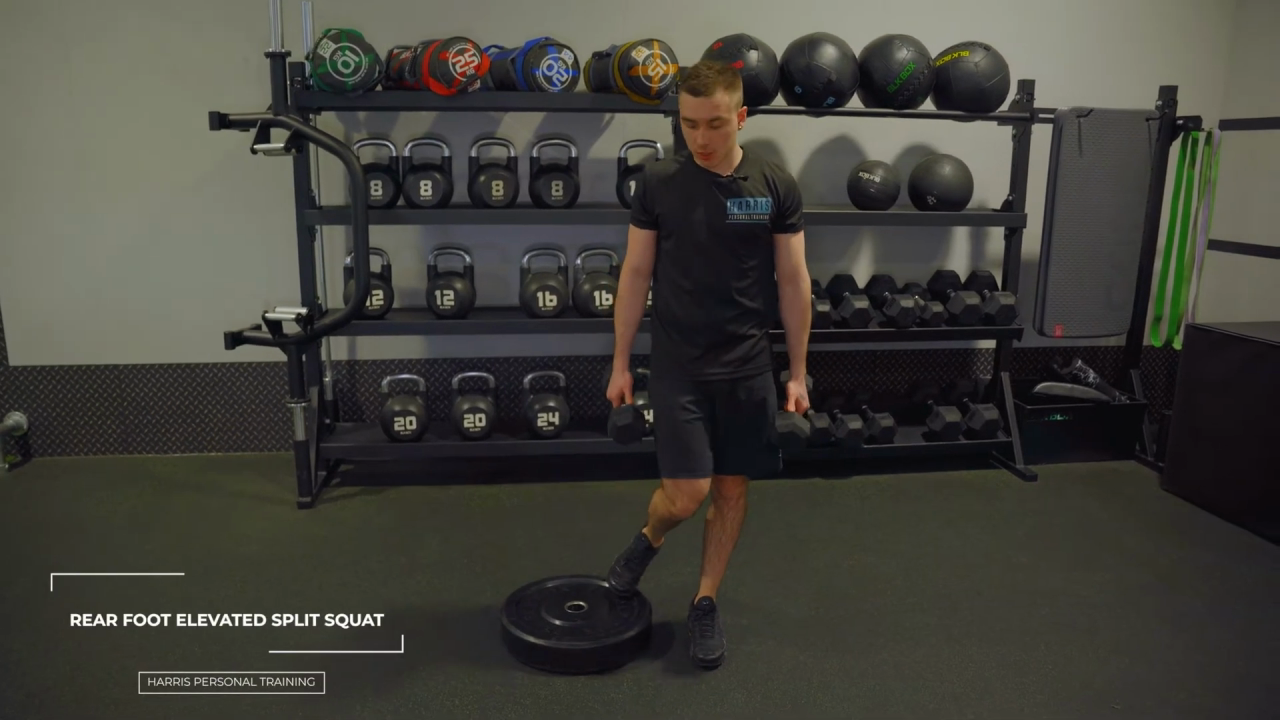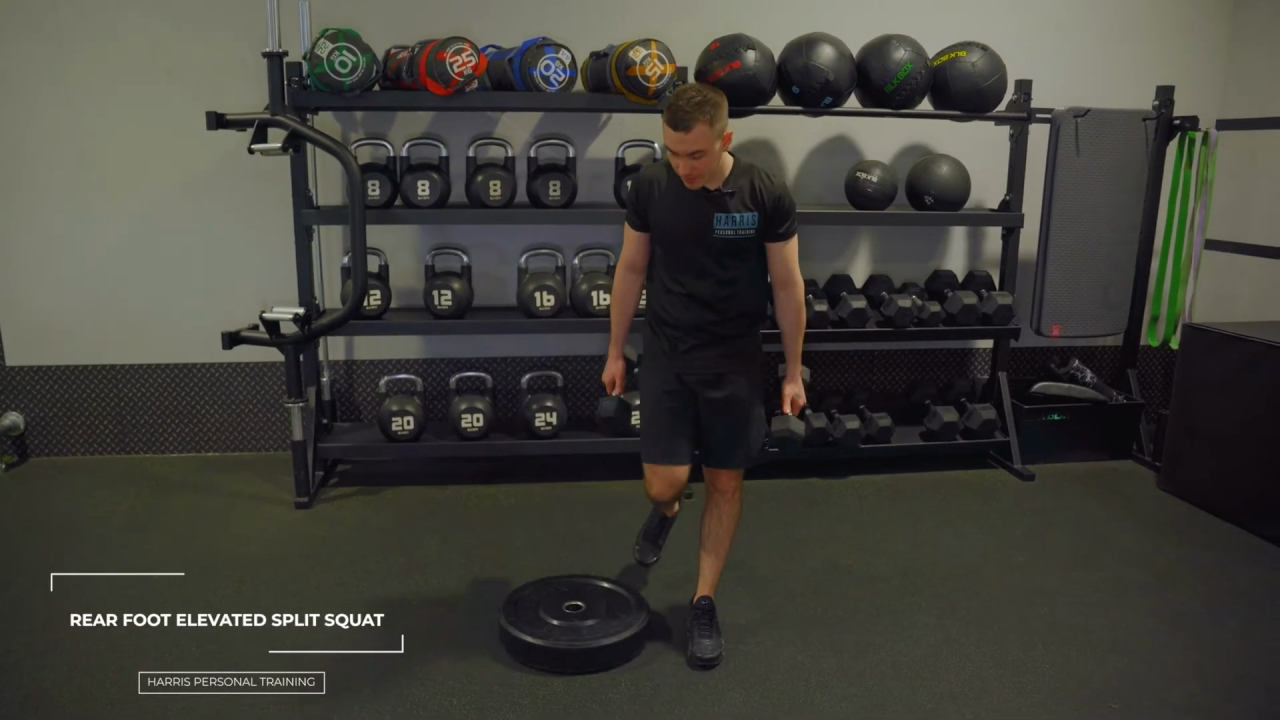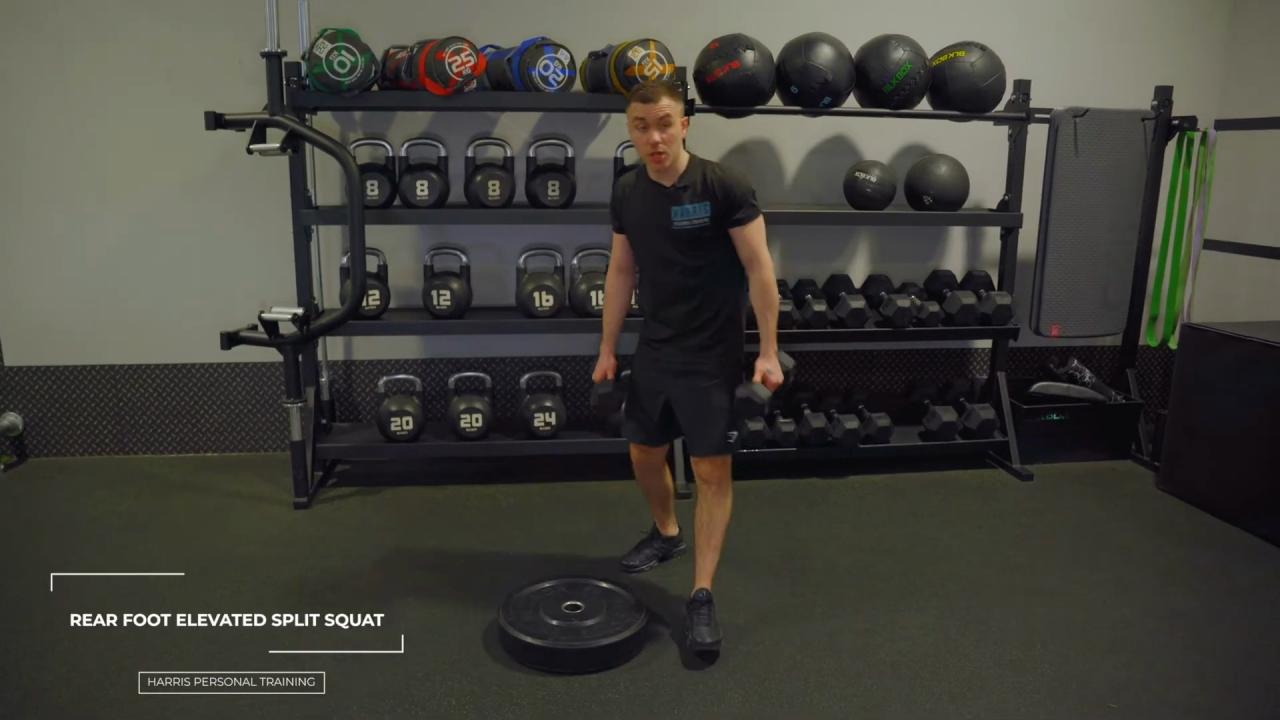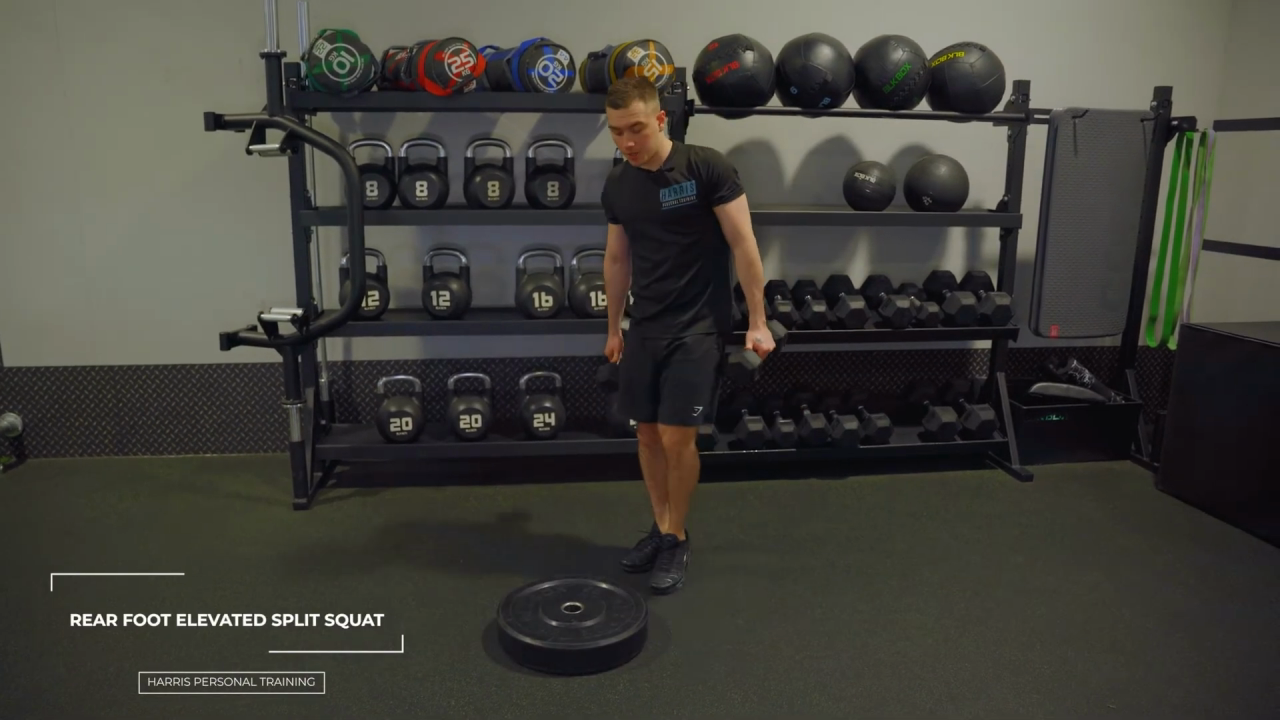
dt=0.4s
person 1, frame 1
left shoulder: (775, 186)
right shoulder: (658, 182)
left elbow: (793, 282)
right elbow: (635, 274)
left wrist: (797, 373)
right wrist: (620, 364)
left hip: (747, 367)
right hip: (678, 366)
left knee: (731, 487)
right knee: (686, 492)
left ankle: (705, 602)
right ankle: (646, 540)
person 1, frame 2
left shoulder: (767, 195)
right shoulder: (649, 186)
left elbow: (787, 285)
right elbow: (631, 270)
left wrist: (793, 373)
right wrist: (615, 351)
left hip: (736, 362)
right hip: (667, 356)
left knee: (725, 482)
right knee: (665, 481)
left ankle: (704, 601)
right ankle: (663, 513)
person 1, frame 3
left shoulder: (723, 185)
right shoulder: (626, 193)
left elbow: (759, 268)
right elbow: (621, 273)
left wrist: (768, 351)
right wrist: (607, 349)
left hip: (711, 354)
right hip: (655, 349)
left knee: (712, 472)
right knee: (644, 455)
left ankle: (701, 595)
right ankle: (666, 532)
person 1, frame 4
left shoulder: (706, 168)
right shoulder: (617, 185)
left elbow: (743, 245)
left wrist: (758, 322)
right wrist: (613, 328)
left hip: (699, 326)
right hip: (646, 326)
left knee: (677, 437)
right knee: (648, 434)
left ankle: (677, 539)
right ankle: (661, 529)
